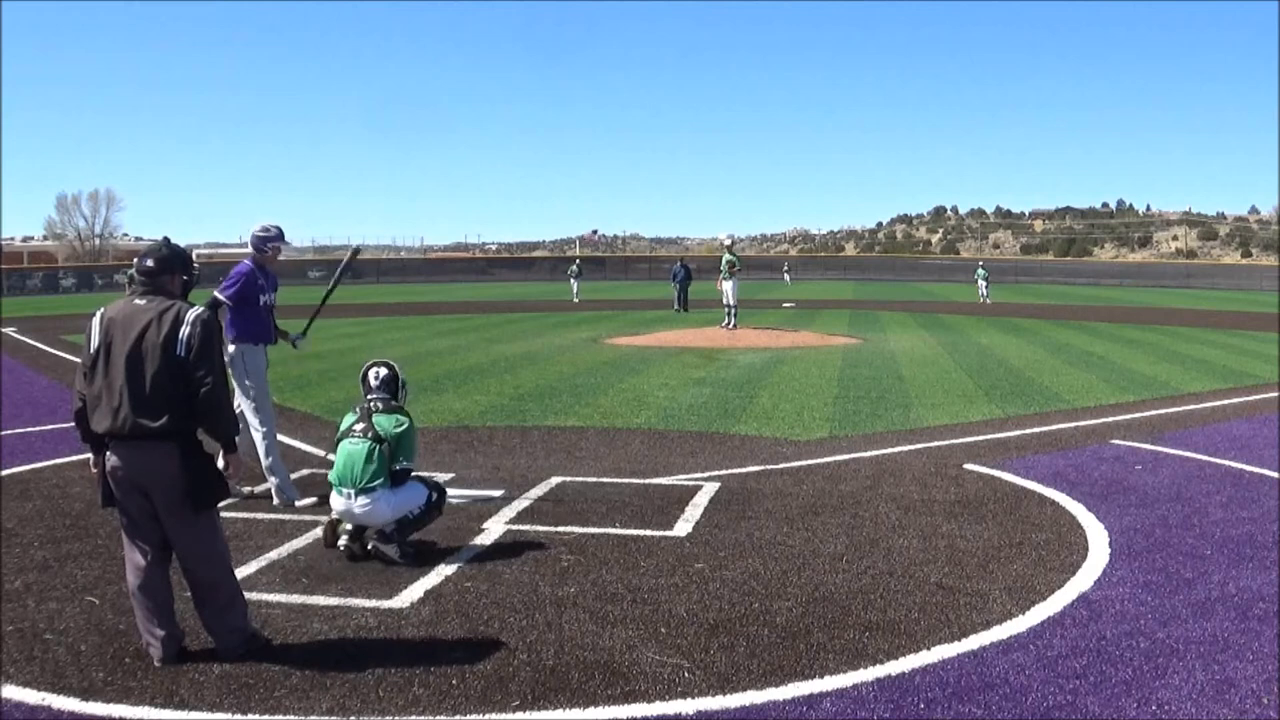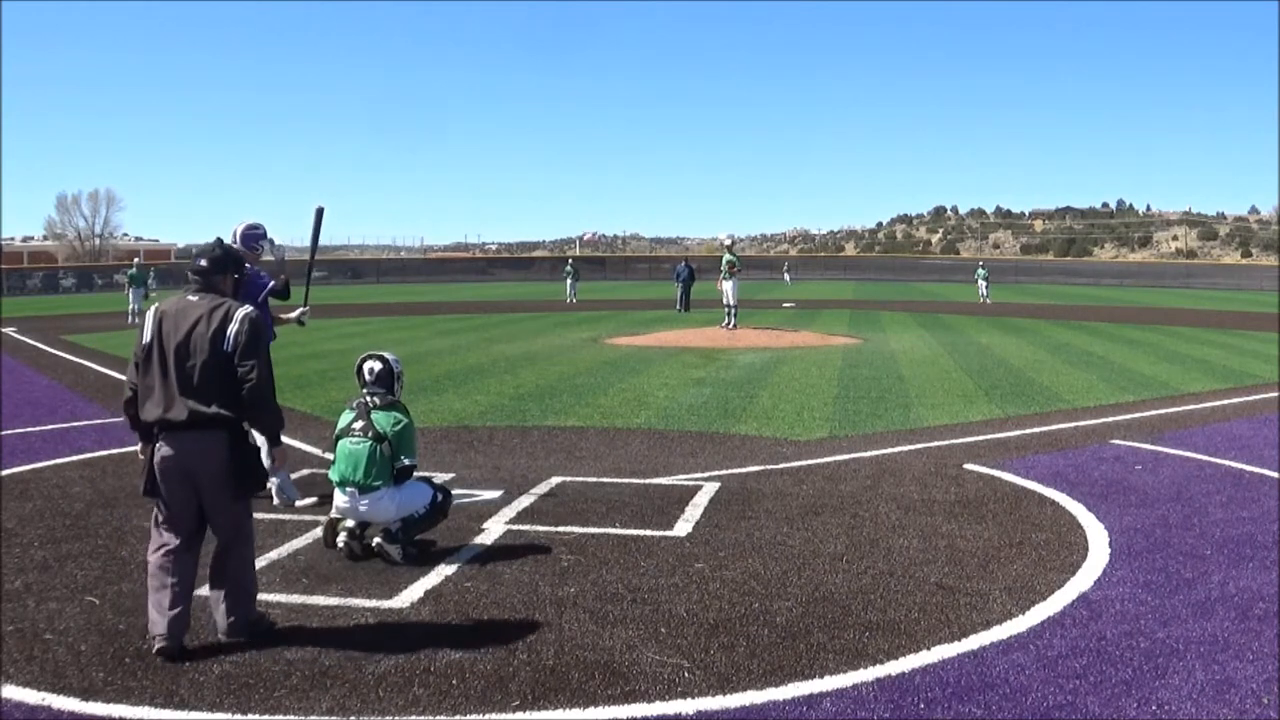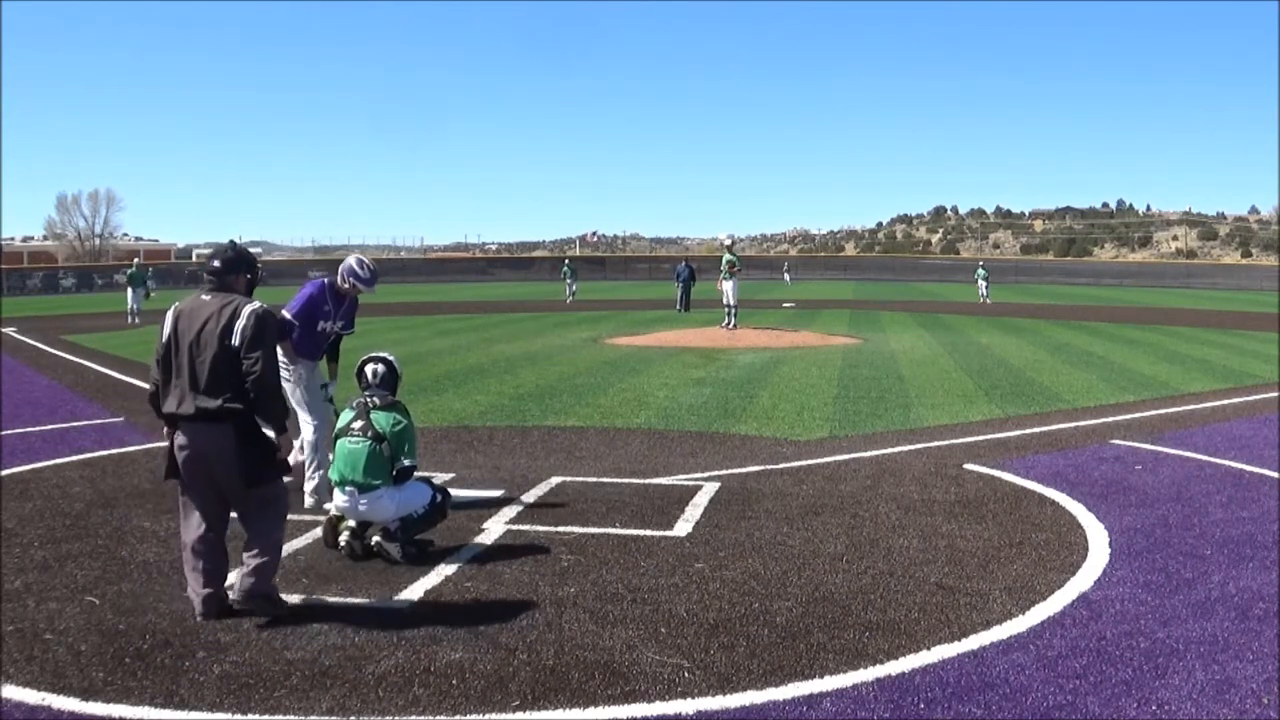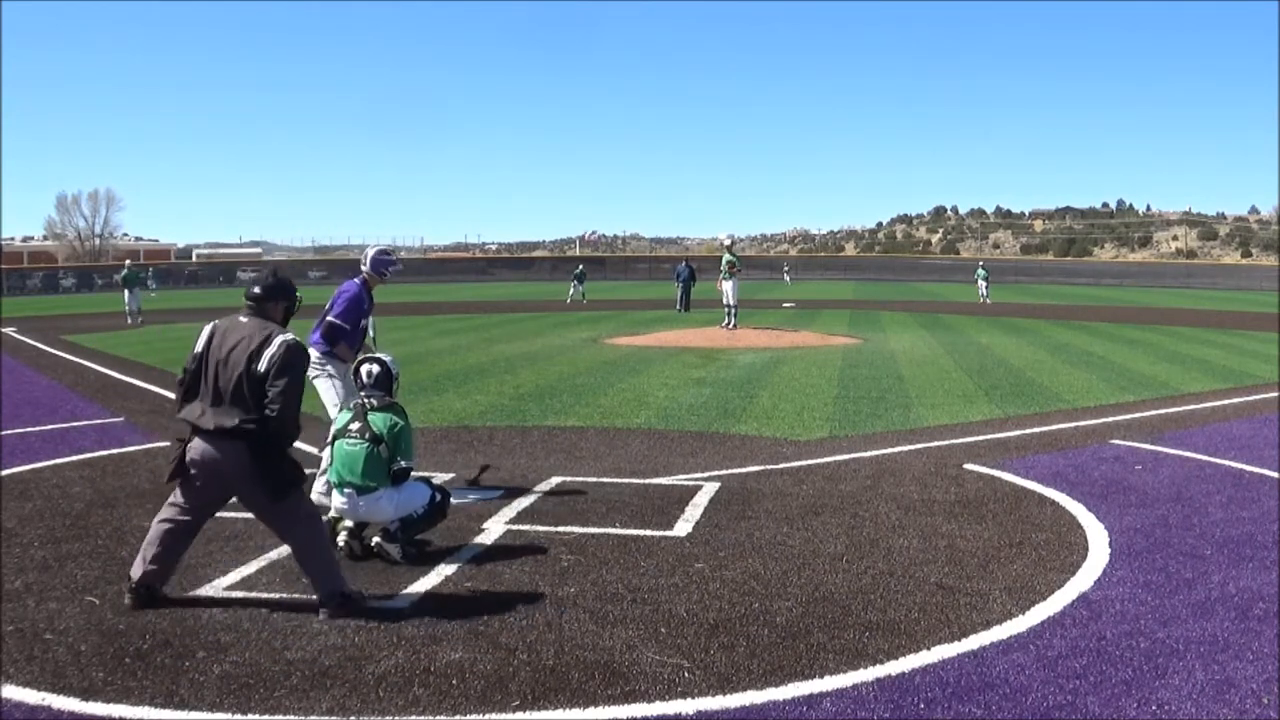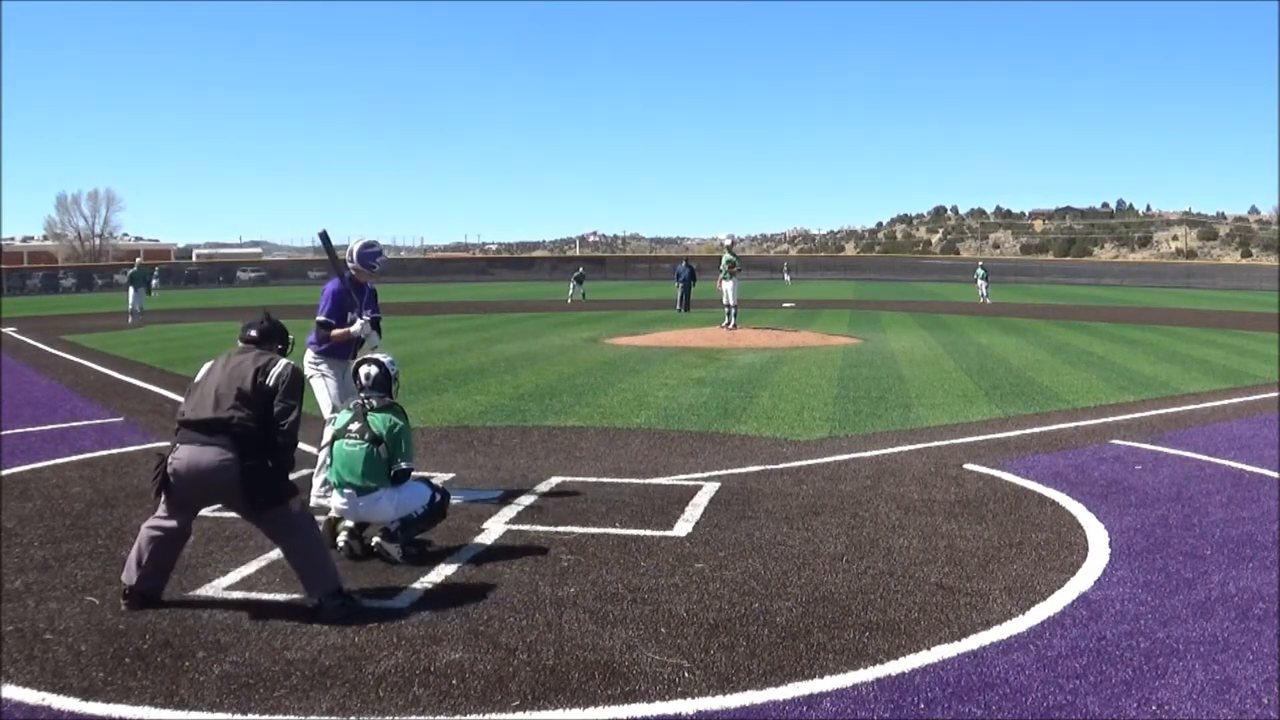
dt=1s
person 1, frame 1
left shoulder: (103, 320)
right shoulder: (191, 320)
left elbow: (84, 392)
right elbow: (210, 392)
left wrist: (96, 446)
right wrist: (228, 443)
left hip: (119, 454)
right hip: (173, 453)
left knee: (142, 554)
right knee: (203, 551)
left ankle: (161, 645)
right ankle: (233, 636)
person 1, frame 2
left shoulder: (157, 315)
right shoulder: (240, 318)
left elbow: (135, 384)
right elbow: (255, 388)
left wrist: (144, 434)
right wrist: (273, 437)
left hip: (168, 443)
right hip: (221, 442)
left knee: (170, 539)
right knee: (232, 534)
left ankle: (166, 630)
right ankle: (236, 619)
person 1, frame 3
left shoulder: (177, 314)
right shoulder: (251, 314)
left elbow: (159, 378)
right elbow: (261, 380)
left wrist: (172, 419)
right wrist: (279, 426)
left hip: (185, 432)
right hip: (232, 433)
left knee: (200, 520)
right knee: (265, 509)
left ankle: (208, 599)
right ankle: (254, 587)
person 1, frame 4
left shoulder: (212, 331)
right shoulder: (284, 347)
left elbow: (185, 387)
right elbow: (281, 413)
right wrist: (286, 441)
left hip: (201, 446)
right hip: (247, 454)
left knee: (177, 517)
right knee: (300, 523)
left ankle: (141, 586)
right ankle: (334, 597)
person 1, frame 5
left shoulder: (212, 366)
right shoulder: (282, 369)
left elbow: (183, 414)
right elbow: (284, 431)
right wrist: (280, 476)
left hip: (184, 454)
right hip: (233, 462)
left knee: (166, 523)
right knee: (294, 526)
left ankle: (137, 590)
right ankle: (331, 598)
person 2, frame 1
left shoulder: (269, 277)
right shoulder: (244, 273)
right elbow: (211, 307)
left wrist: (288, 336)
left hip: (256, 352)
right hip: (244, 353)
left knee: (241, 419)
right knee: (263, 423)
right ankle: (283, 492)
person 2, frame 2
left shoulder: (246, 272)
right shoulder: (243, 274)
left elbow: (261, 316)
right elbow: (282, 291)
left wrist: (292, 317)
right wrist: (279, 261)
right ankle: (283, 492)
person 2, frame 3
left shoulder: (350, 302)
right shoulder: (315, 292)
right elbow: (280, 328)
left wrist: (332, 377)
right wrist: (294, 361)
left hip: (312, 363)
right hip: (292, 362)
left knee: (325, 420)
right knee: (315, 424)
left ankle: (299, 459)
right ankle: (317, 495)
person 2, frame 4
left shoulder: (365, 295)
right shoulder: (353, 293)
right elbow: (329, 335)
right wrist: (355, 360)
left hip: (338, 364)
right hip: (324, 362)
right ankle: (324, 489)
person 2, frame 5
left shoulder: (369, 291)
right shoulder: (336, 288)
left elbow: (375, 329)
right elbow: (321, 334)
left wrist: (371, 337)
right wrist: (353, 331)
left hip: (343, 363)
right hip: (322, 362)
right knee: (336, 422)
right ankle: (321, 492)
person 3, frame 1
left shoulder: (350, 417)
right shoulder: (400, 420)
left elbow: (342, 465)
right elbow: (401, 475)
right wrist: (387, 486)
left hip: (339, 502)
right hip: (371, 505)
right knee: (434, 493)
left ankle: (350, 533)
right ankle: (389, 538)
person 3, frame 2
left shoulder: (347, 414)
right shoulder: (397, 417)
left elbow: (338, 462)
right elbow: (405, 471)
left hip: (343, 502)
right hip: (376, 503)
right knee: (440, 496)
left ankle: (350, 529)
right ankle: (392, 536)
person 3, frame 3
left shoulder: (346, 413)
right shoulder: (396, 417)
left elbow: (335, 464)
right elbow: (405, 472)
left hip: (342, 502)
right hip: (376, 502)
right knee: (439, 497)
left ankle: (352, 529)
right ankle: (393, 534)
person 3, frame 4
left shoulder: (343, 415)
right shoulder: (394, 418)
left elbow: (331, 464)
right elbow: (402, 474)
left hip: (342, 503)
right hip: (376, 504)
right knee: (438, 497)
left ankle: (350, 529)
right ankle: (392, 535)
person 3, frame 5
left shoulder: (342, 416)
right shoulder: (393, 419)
left elbow: (330, 465)
right elbow: (402, 474)
left wrist: (336, 512)
left hip: (343, 503)
right hip: (376, 503)
right knee: (438, 497)
left ankle: (350, 529)
right ankle: (392, 535)
